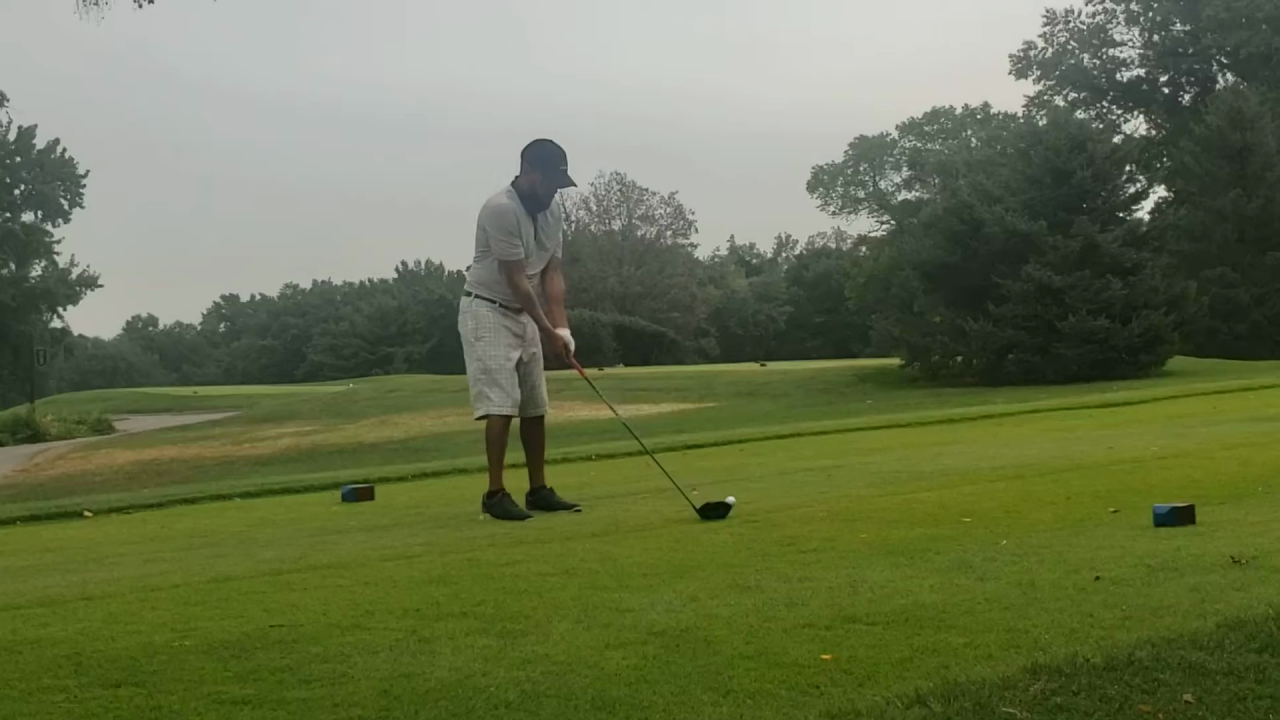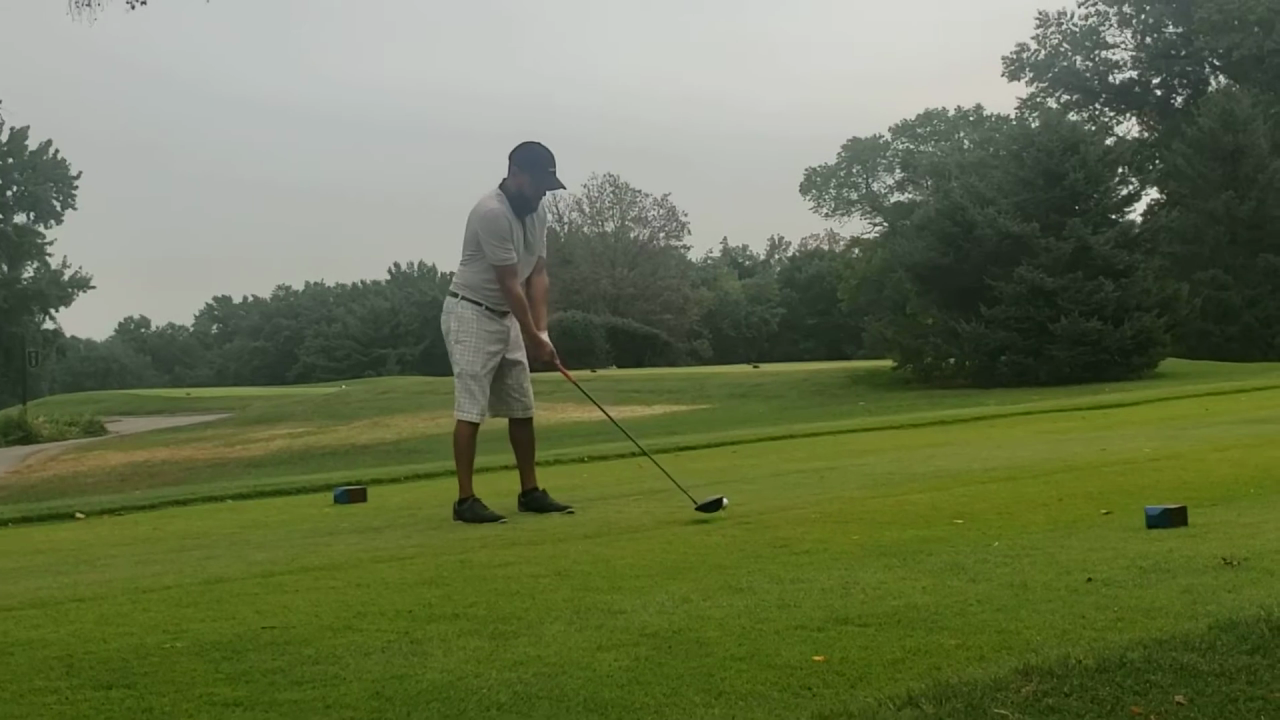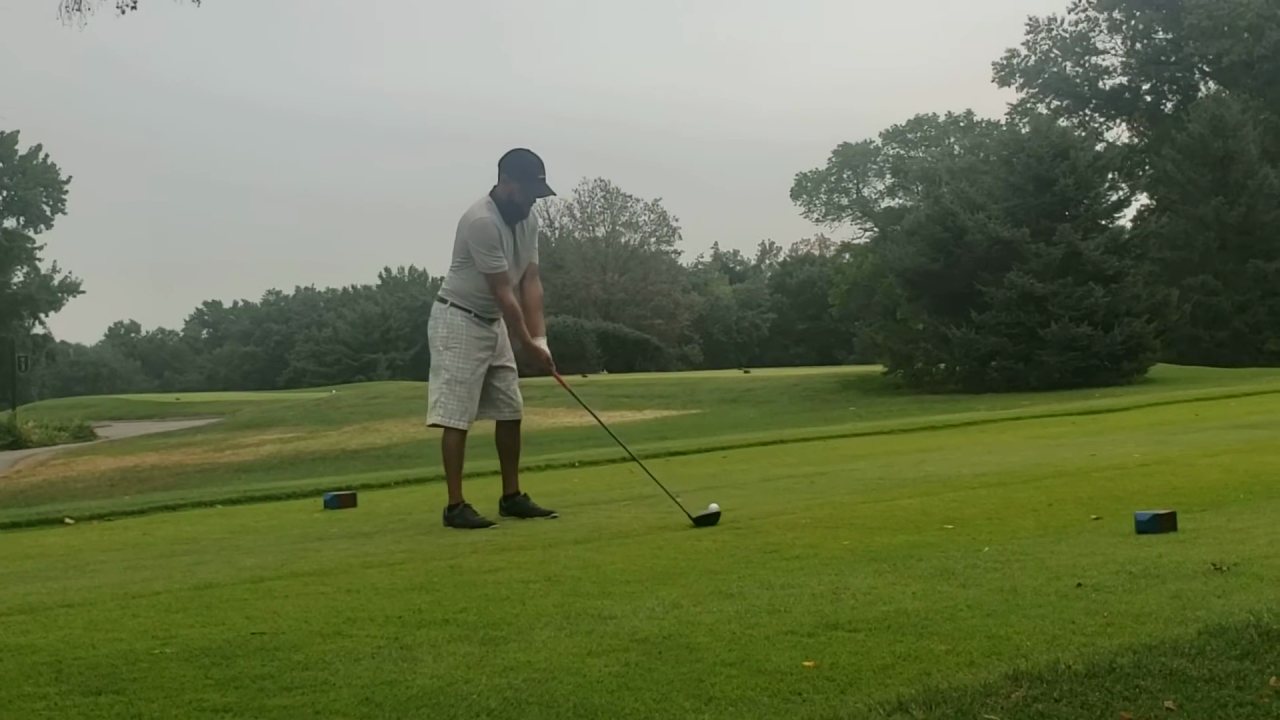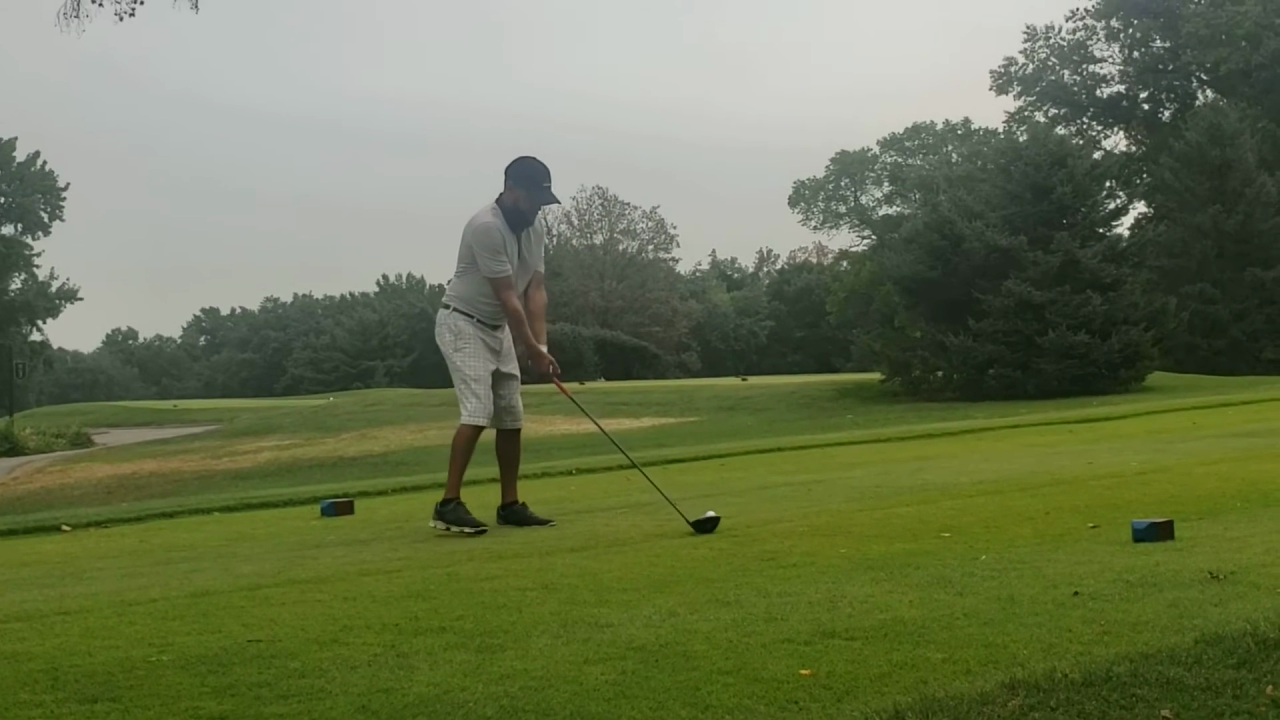
dt=0.4s
person 1, frame 1
left shoulder: (552, 211)
right shoulder: (501, 209)
left elbow: (552, 274)
right elbow: (516, 279)
left wrist: (561, 327)
right wrist: (547, 331)
left hip: (522, 315)
right hip: (487, 311)
left knee: (535, 406)
right knee: (503, 401)
left ankle: (538, 490)
right ankle: (495, 493)
person 1, frame 2
left shoulder: (536, 212)
right shoulder: (491, 213)
left elbow: (537, 275)
right elbow: (510, 284)
left wrist: (542, 331)
right wrist: (534, 339)
left hip: (505, 317)
right hip: (470, 314)
left knee: (521, 407)
right knee: (472, 407)
left ankle: (530, 491)
right ankle: (465, 500)
person 1, frame 3
left shoulder: (526, 220)
right shoulder: (481, 221)
left elbow: (530, 281)
right elbow: (503, 292)
left wrist: (540, 338)
right wrist: (529, 346)
left hip: (492, 323)
right hip: (458, 321)
left knee: (510, 411)
right knee: (457, 414)
left ankle: (511, 497)
right ankle: (455, 505)
person 1, frame 4
left shoulder: (535, 228)
right shoulder: (486, 227)
left elbow: (535, 289)
right elbow: (507, 296)
left wrist: (541, 344)
right wrist: (533, 349)
left hip: (498, 329)
right hip: (462, 325)
left knee: (511, 418)
right knee: (478, 412)
left ankle: (510, 505)
right ankle: (449, 502)
